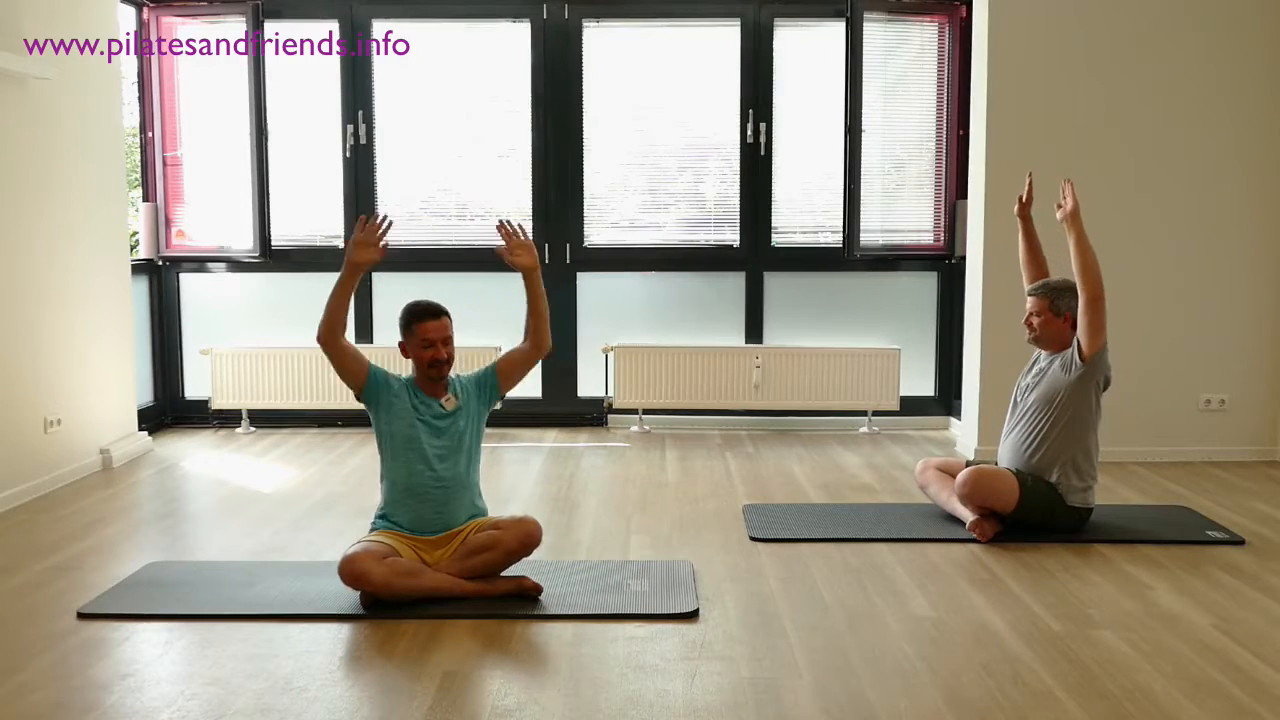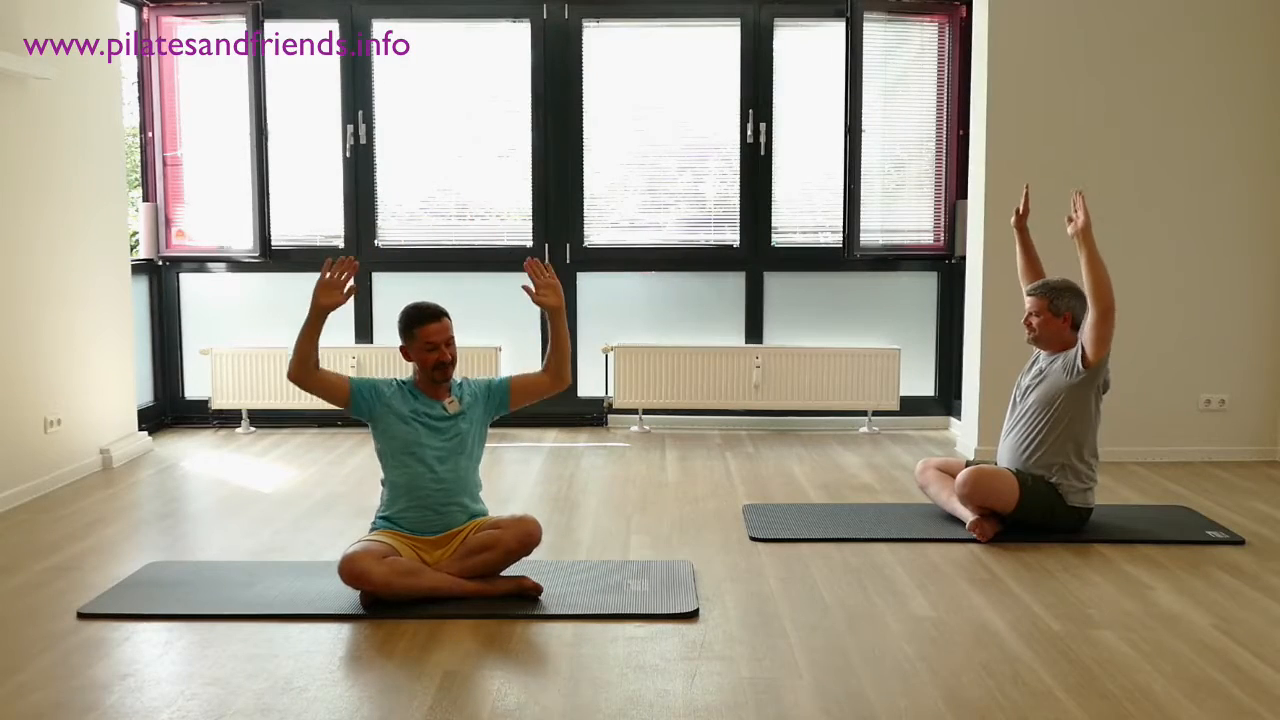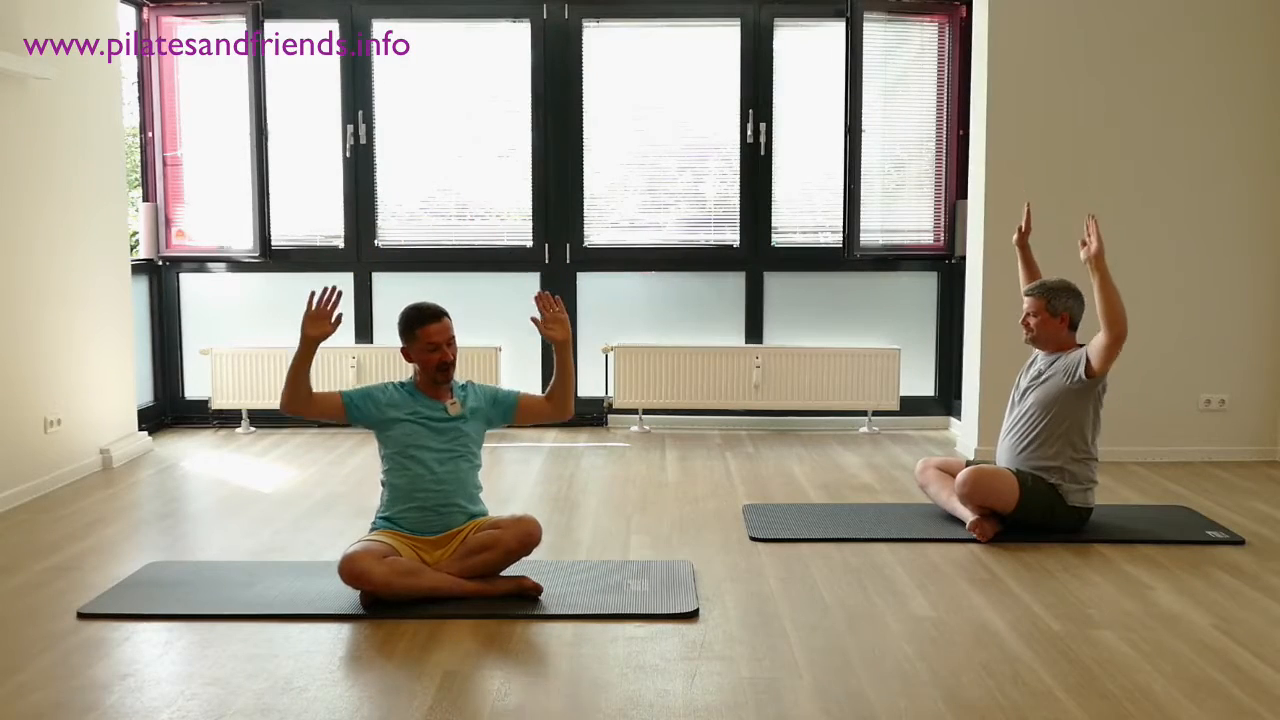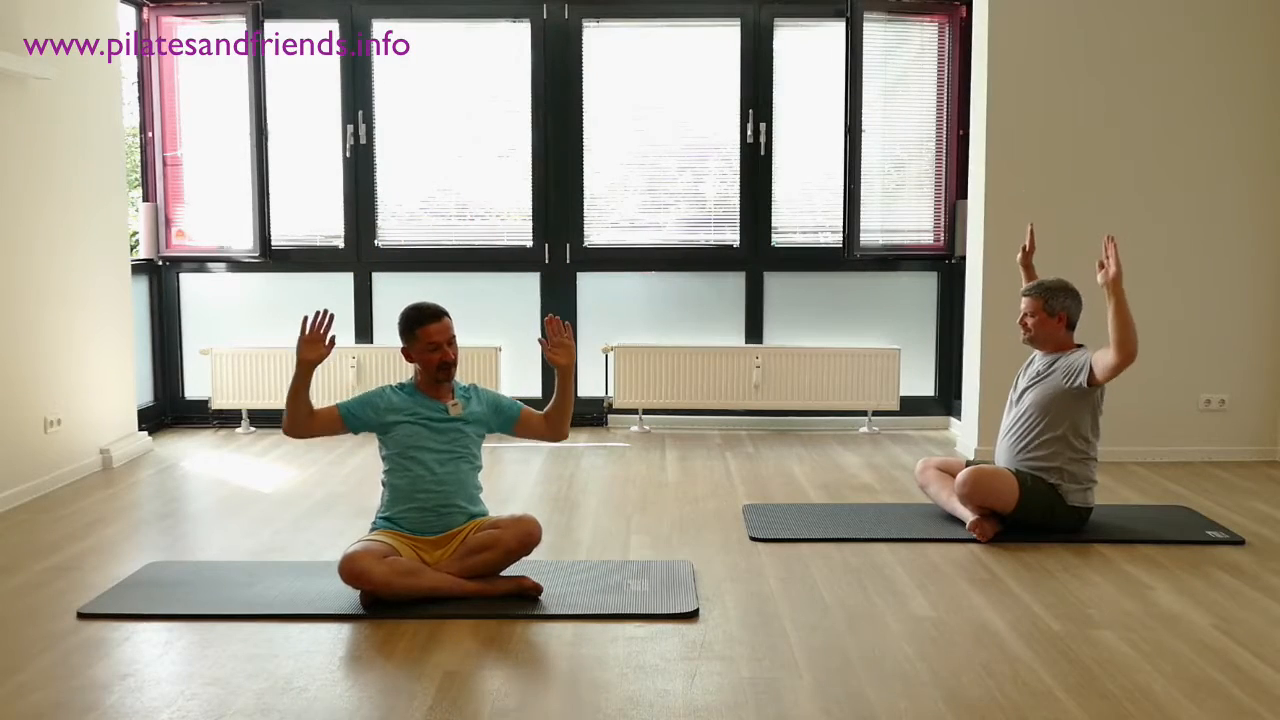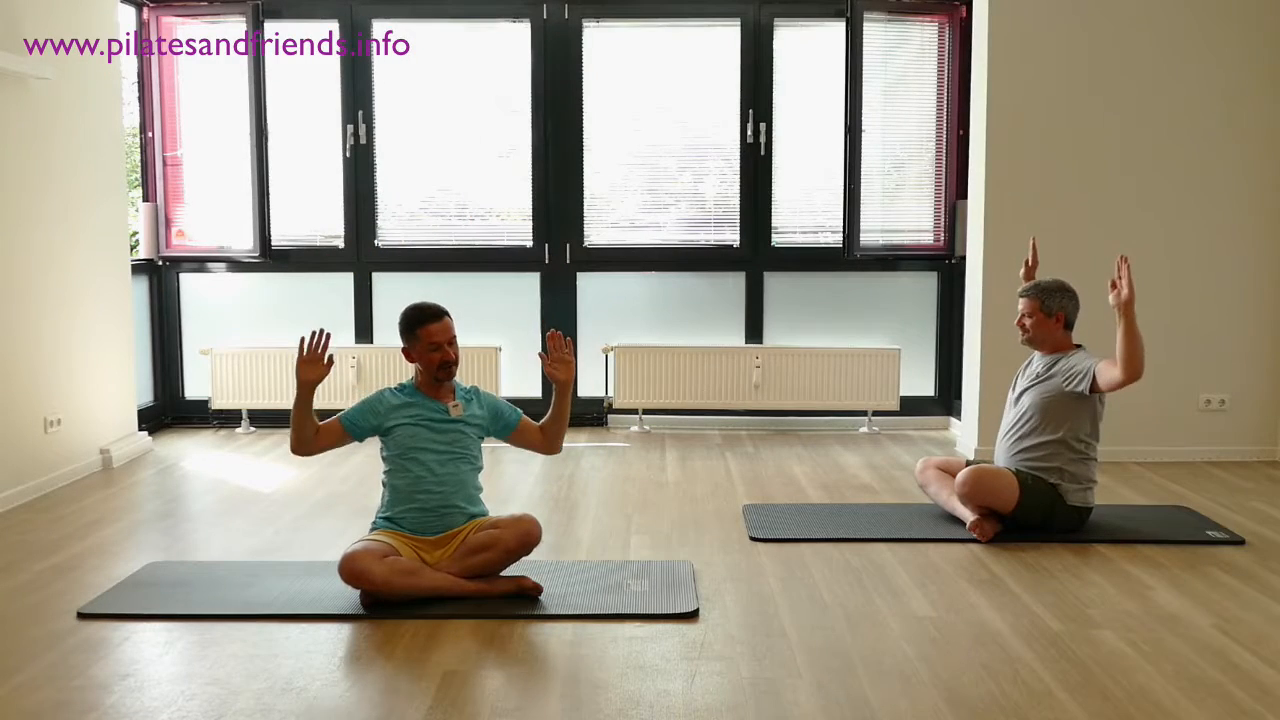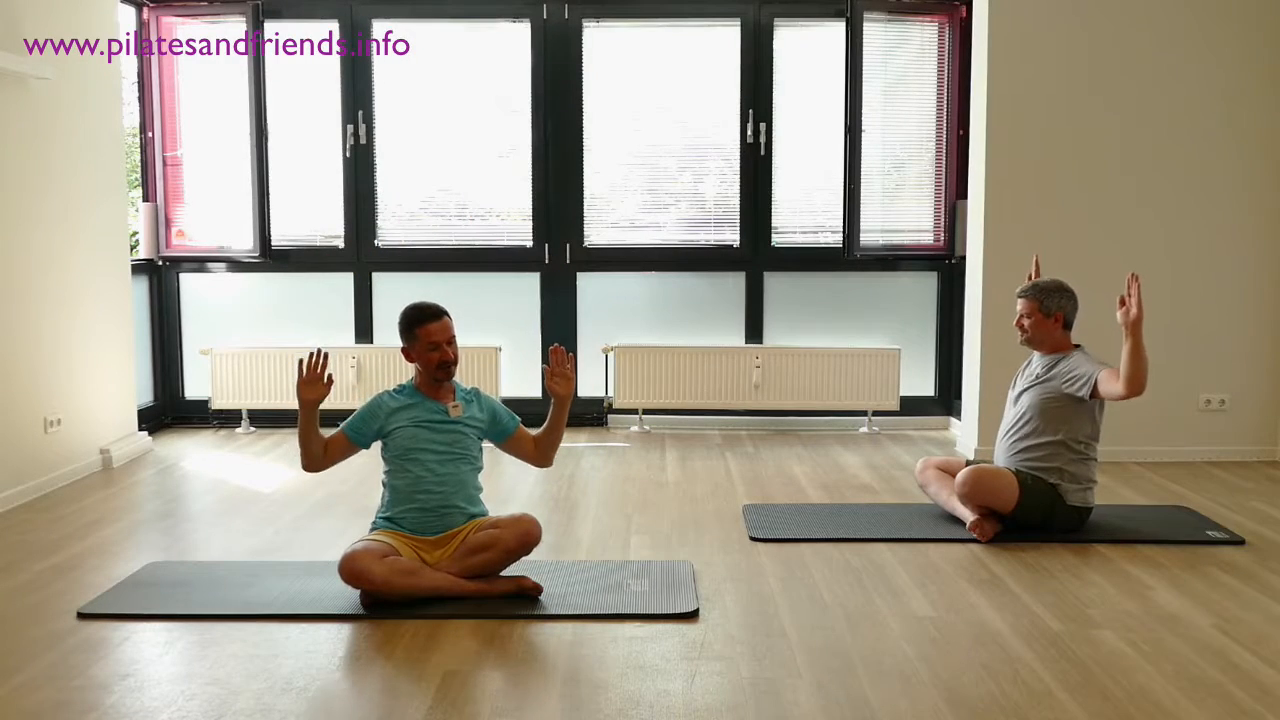
dt=0.2s
person 1, frame 1
left shoulder: (1083, 363)
right shoulder: (1045, 352)
left elbow: (1091, 295)
right elbow: (1036, 281)
left wrist: (1073, 225)
right wrist: (1024, 220)
left hip: (1060, 502)
right hip: (1017, 480)
left knee: (970, 482)
right knee: (927, 469)
left ankle: (988, 514)
right ankle: (979, 515)
person 1, frame 2
left shoulder: (1082, 365)
right shoulder: (1044, 352)
left elbow: (1103, 310)
right elbow: (1036, 287)
left wrist: (1083, 239)
right wrist: (1021, 231)
left hip: (1059, 501)
right hip: (1016, 479)
left knee: (969, 481)
right knee: (927, 468)
left ankle: (988, 514)
right ankle: (977, 515)
person 1, frame 3
left shoulder: (1081, 366)
right shoulder: (1043, 354)
left elbow: (1115, 333)
right elbow: (1038, 295)
left wrist: (1096, 264)
right wrist: (1022, 248)
left hip: (1059, 500)
right hip: (1015, 479)
left knee: (970, 481)
right knee: (928, 468)
left ankle: (992, 514)
right ankle: (979, 516)
person 1, frame 4
left shoulder: (1078, 367)
right shoulder: (1041, 354)
left elbow: (1123, 354)
right elbow: (1039, 303)
left wrist: (1113, 288)
right wrist: (1026, 266)
left hip: (1059, 500)
right hip: (1015, 479)
left knee: (969, 481)
right knee: (927, 468)
left ankle: (988, 516)
right ankle: (979, 516)
person 1, frame 5
left shoulder: (1078, 367)
right shoulder: (1040, 355)
left elbow: (1128, 371)
right elbow: (1036, 324)
left wrist: (1124, 310)
right wrist: (1029, 281)
left hip: (1058, 500)
right hip: (1015, 479)
left knee: (970, 481)
right knee: (927, 468)
left ankle: (991, 515)
right ankle: (976, 515)
person 1, frame 6
left shoulder: (1078, 368)
right shoulder: (1039, 356)
left elbow: (1130, 386)
left wrist: (1132, 329)
right wrist: (1034, 290)
left hip: (1059, 499)
right hip: (1015, 478)
left knee: (970, 481)
right knee: (927, 468)
left ankle: (988, 516)
right ankle: (976, 515)
person 2, frame 1
left shoulder: (475, 392)
right shoulder: (385, 394)
left elbow: (538, 345)
right elbow: (329, 338)
left wrist: (531, 274)
right wrist: (352, 270)
left hip: (466, 533)
right hip: (398, 537)
left knee: (527, 532)
right knee: (354, 568)
left ankle: (402, 582)
right ankle: (493, 586)
person 2, frame 2
left shoulder: (481, 396)
right shoulder: (383, 399)
left elbow: (556, 378)
right elbow: (303, 375)
left wrist: (555, 313)
right wrist: (320, 311)
left hip: (466, 533)
right hip: (398, 538)
left knee: (527, 531)
right knee: (354, 567)
left ankle: (402, 584)
right ankle: (491, 586)
person 2, frame 3
left shoulder: (481, 400)
right shoulder: (383, 401)
left elbow: (559, 408)
right elbow: (296, 405)
left wrist: (561, 346)
right wrist: (309, 343)
left hip: (466, 533)
right hip: (398, 538)
left knee: (526, 530)
right knee: (354, 566)
left ankle: (403, 584)
right ankle: (493, 586)
person 2, frame 4
left shoulder: (482, 402)
right shoulder: (383, 403)
left elbow: (555, 429)
right elbow: (297, 427)
left wrist: (564, 371)
right wrist: (305, 367)
left hip: (467, 533)
right hip: (399, 537)
left knee: (526, 529)
right knee: (354, 566)
left ankle: (401, 583)
right ankle: (490, 587)
person 2, frame 5
left shoulder: (482, 403)
right shoulder: (385, 405)
left elbow: (549, 443)
right elbow: (304, 445)
left wrist: (562, 387)
right wrist: (306, 388)
left hip: (467, 533)
right hip: (399, 537)
left knee: (526, 529)
right knee: (355, 566)
left ankle: (401, 583)
right ankle: (492, 586)
person 2, frame 6
left shoulder: (480, 405)
right shoulder: (385, 408)
left elbow: (541, 455)
right elbow: (315, 461)
left wrist: (561, 401)
right wrist: (309, 408)
left hip: (467, 534)
right hip: (399, 537)
left knee: (526, 529)
right knee: (355, 566)
left ankle: (403, 583)
right ankle: (489, 586)
